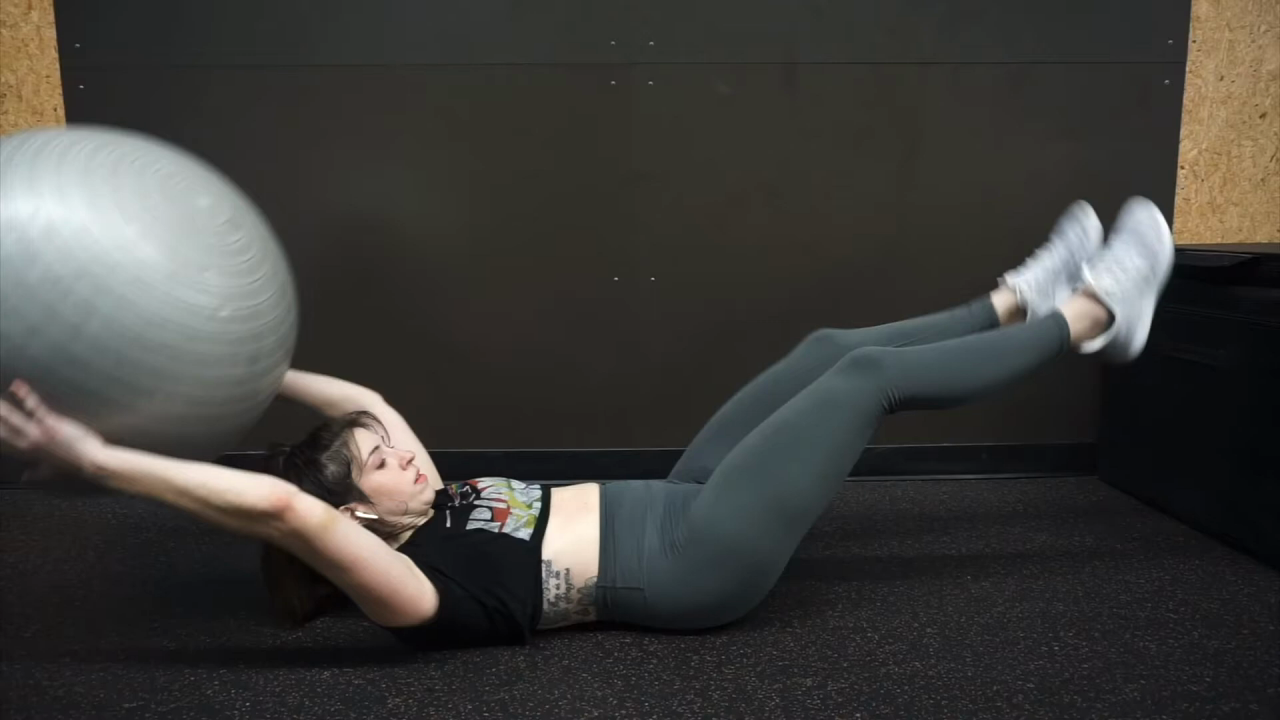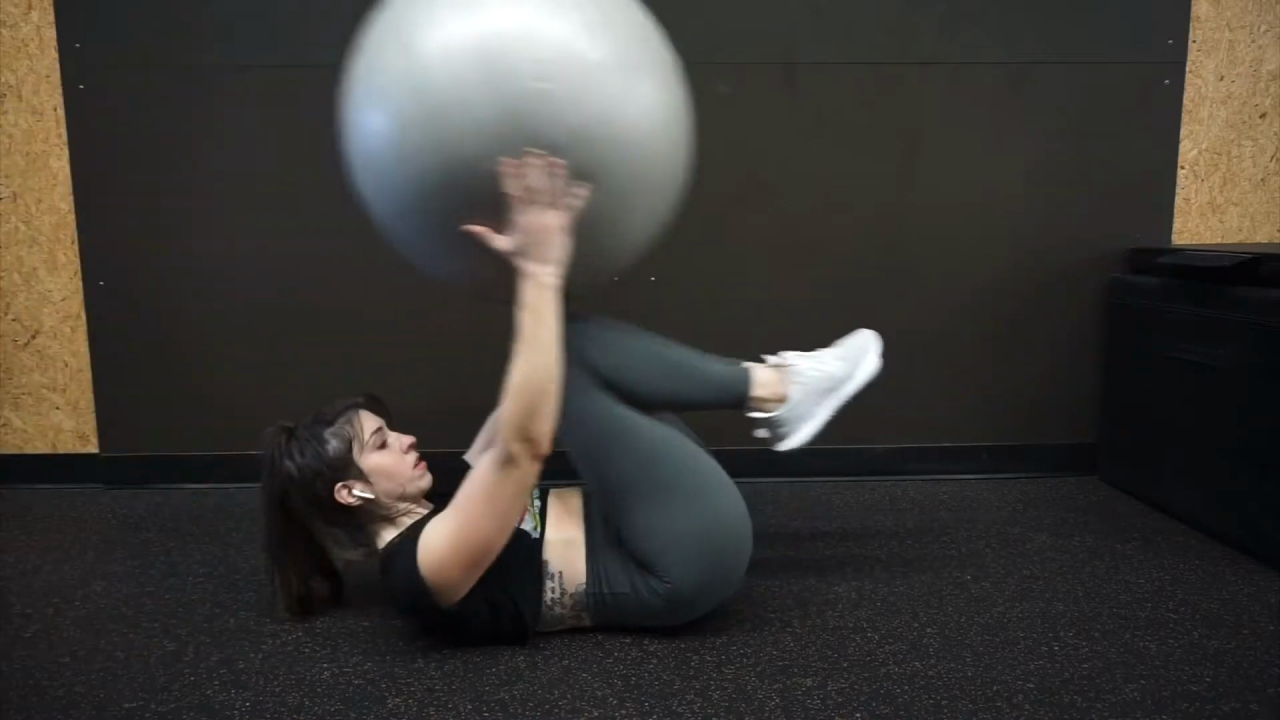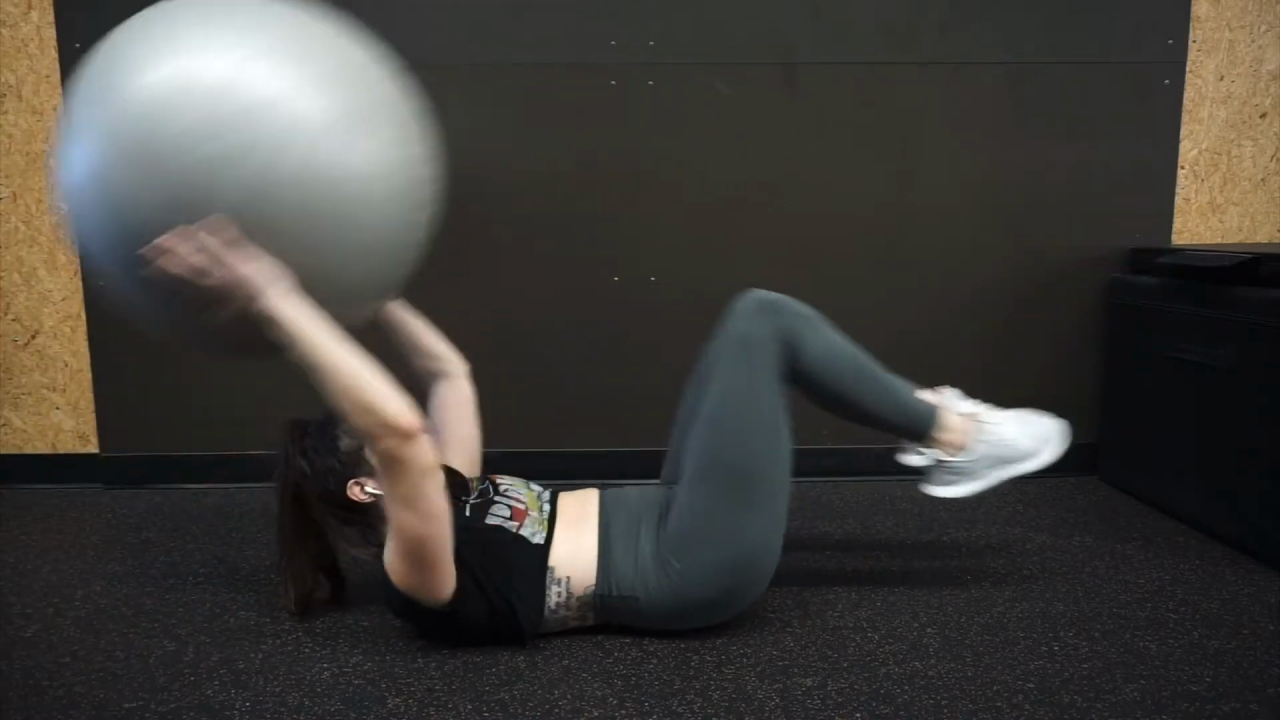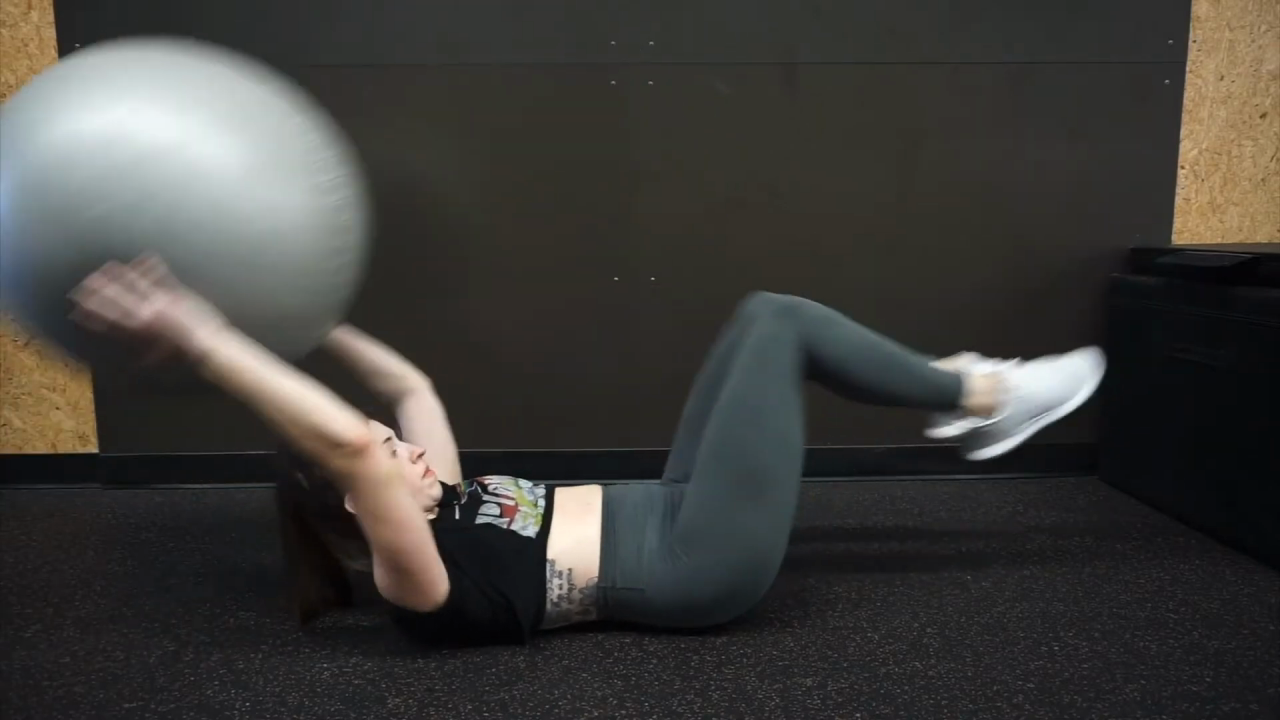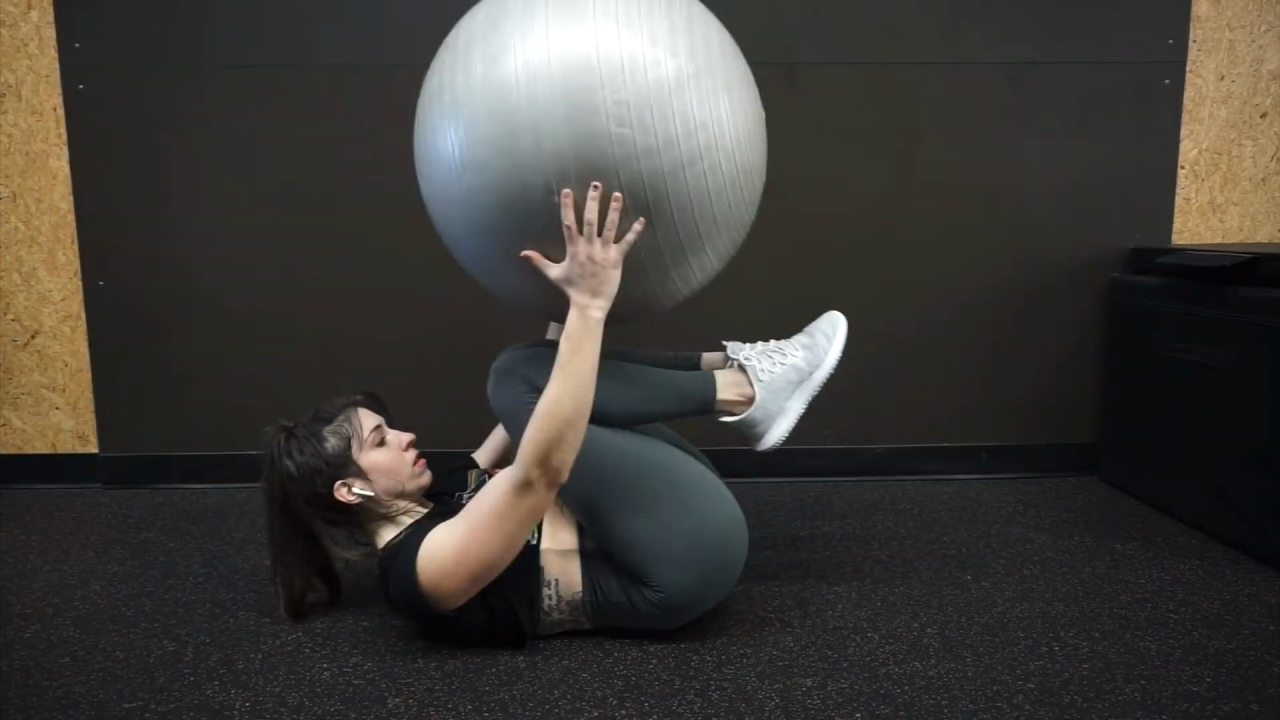
dt=0.7s
person 1, frame 1
left shoulder: (429, 514)
right shoulder: (413, 592)
left elbow: (367, 400)
right elbow: (281, 506)
right wrist: (99, 456)
left hip: (676, 511)
right hip: (699, 561)
left knee: (832, 351)
right knee: (863, 373)
left ankle: (1032, 299)
right ankle: (1097, 317)
person 1, frame 2
left shoulder: (424, 512)
right shoulder: (426, 565)
left elbow: (515, 407)
right elbow: (523, 443)
left wrist: (535, 270)
right wrist: (540, 274)
left hip: (676, 537)
right hip: (691, 555)
left knee: (568, 355)
right knee: (573, 348)
left ankle: (774, 384)
right ankle: (774, 391)
person 1, frame 3
left shoulder: (458, 503)
right shoulder: (424, 580)
left elbow: (453, 371)
right elbow: (401, 429)
right wrist: (278, 295)
left hip: (676, 524)
right hip: (697, 567)
left knee: (765, 323)
right knee: (760, 316)
left ankle: (933, 419)
right ankle: (951, 436)
person 1, frame 4
left shoulder: (450, 513)
right shoulder: (424, 588)
left elbow: (413, 387)
right elbow: (354, 449)
right wrist: (197, 334)
left hip: (673, 516)
right hip: (703, 563)
left knee: (766, 326)
right knee: (771, 320)
left ankle: (972, 392)
right ankle: (980, 394)
person 1, frame 5
left shoulder: (436, 500)
right shoulder: (423, 568)
left elbow: (533, 430)
right elbow: (543, 467)
left wrist: (578, 297)
right wrist: (589, 301)
left hip: (678, 534)
right hip: (687, 553)
left knee: (532, 375)
right knee: (520, 377)
left ankle: (738, 374)
right ankle: (744, 390)
